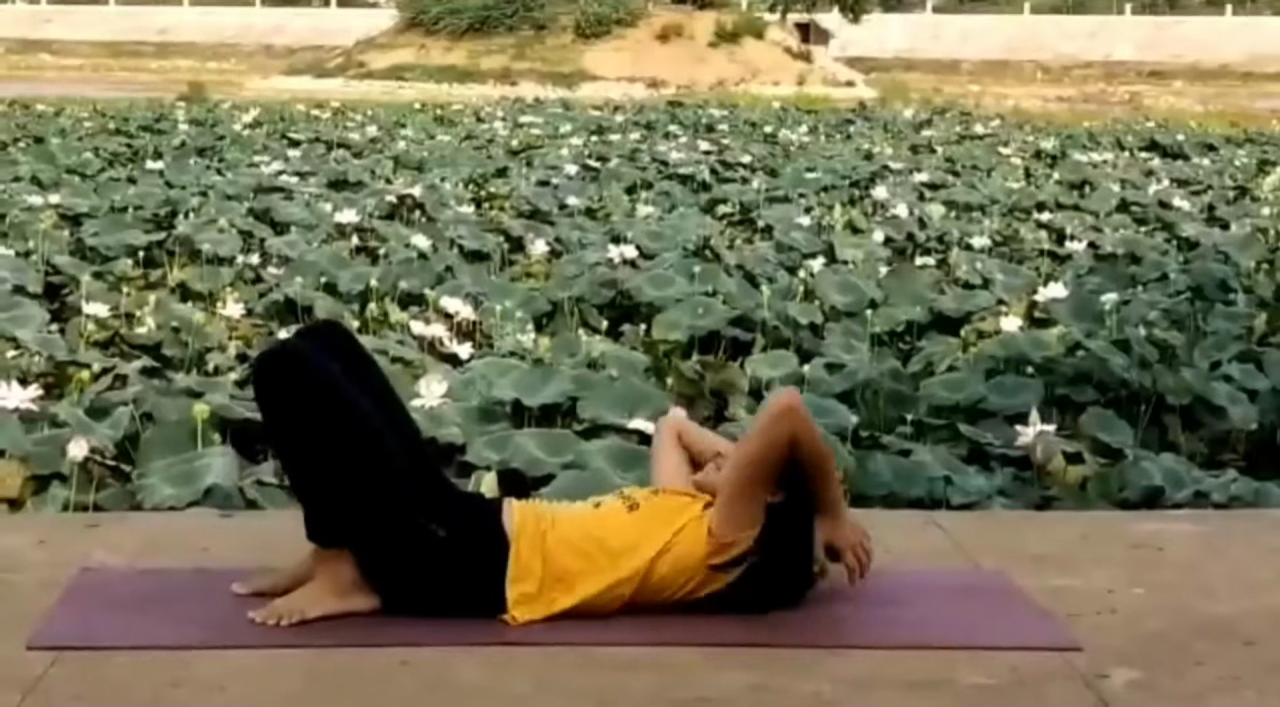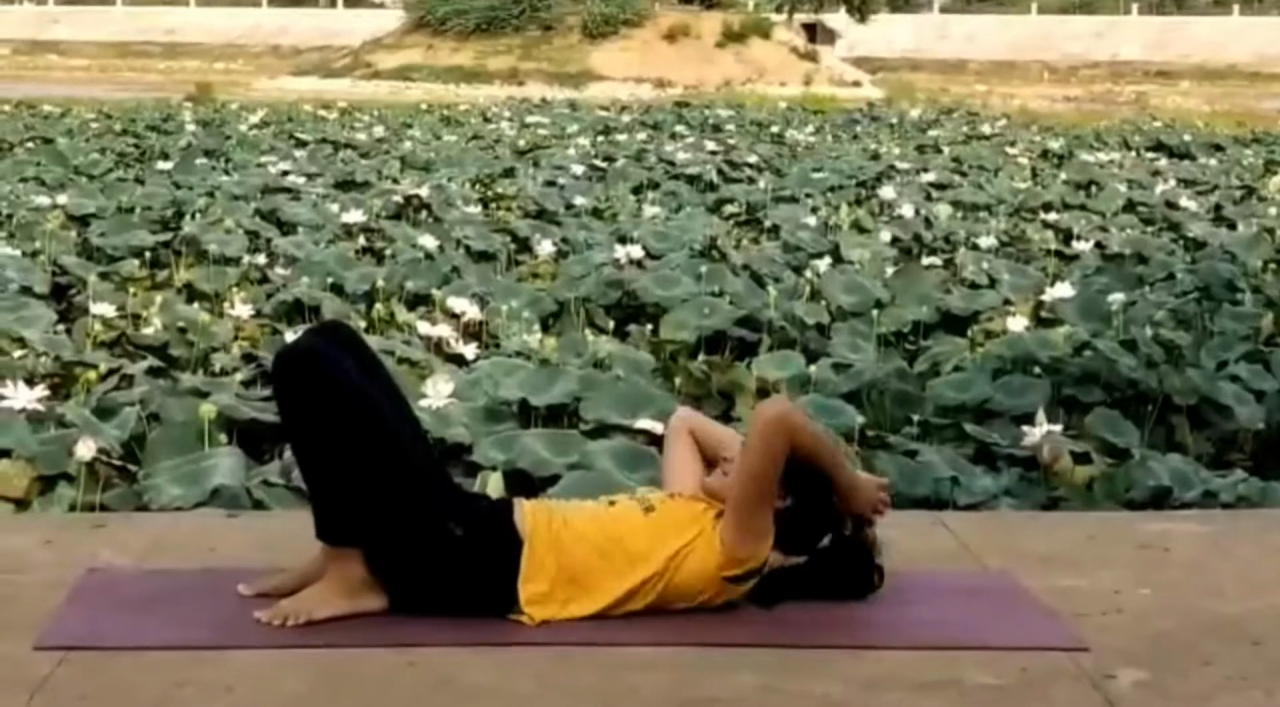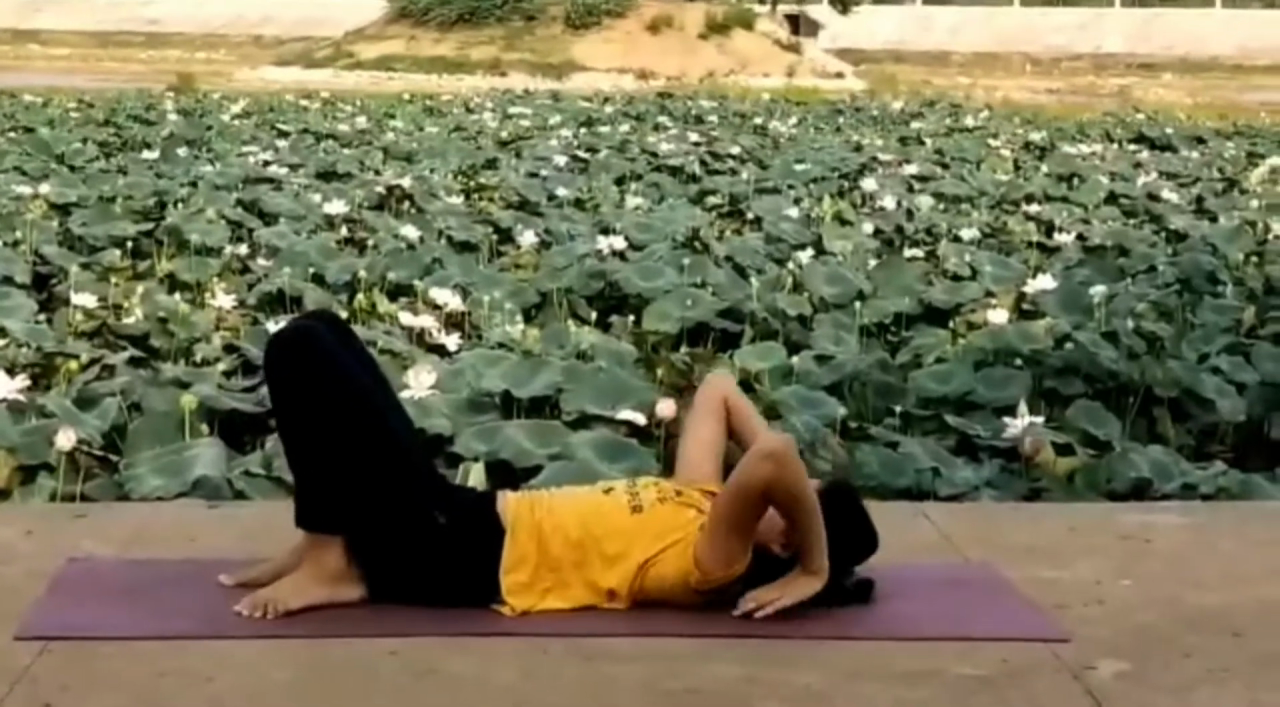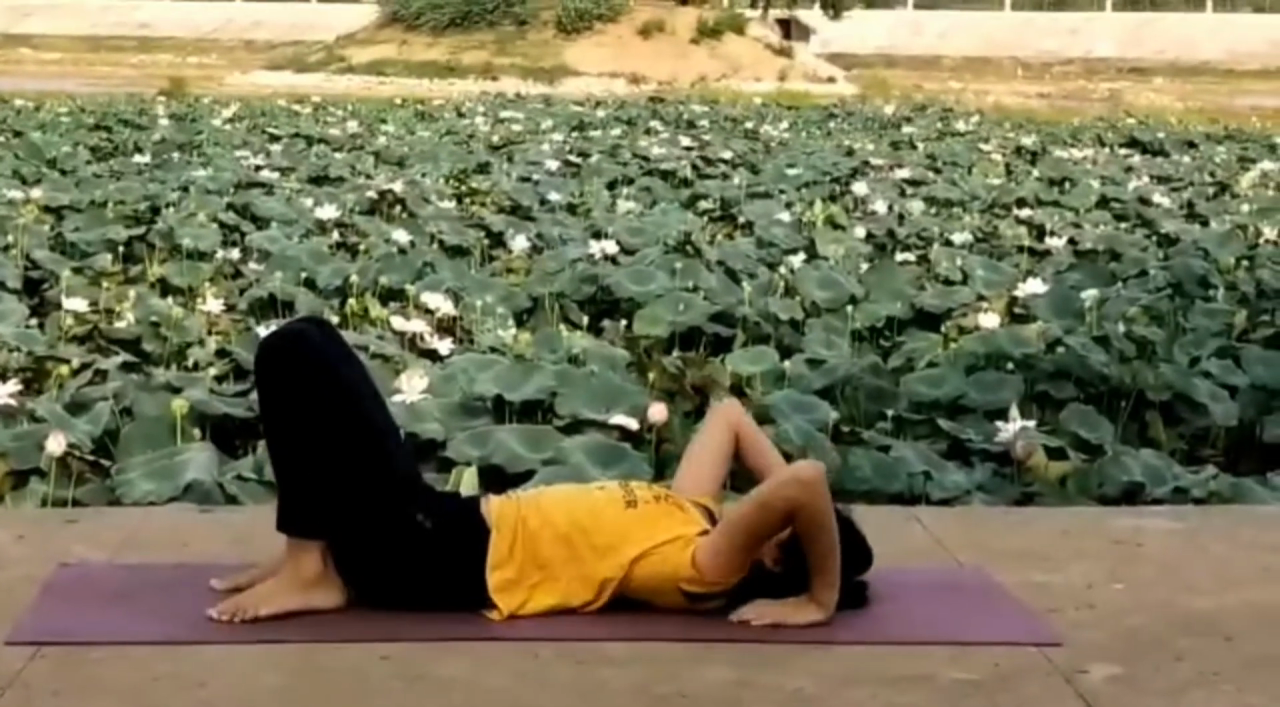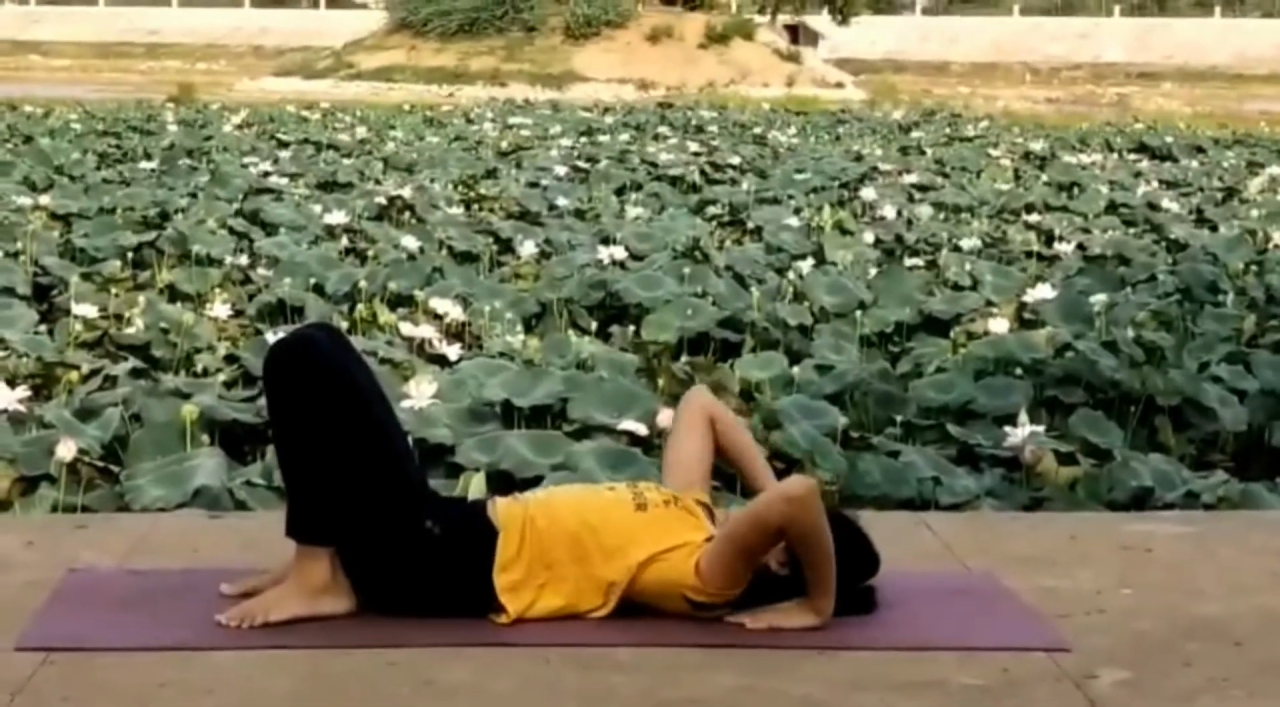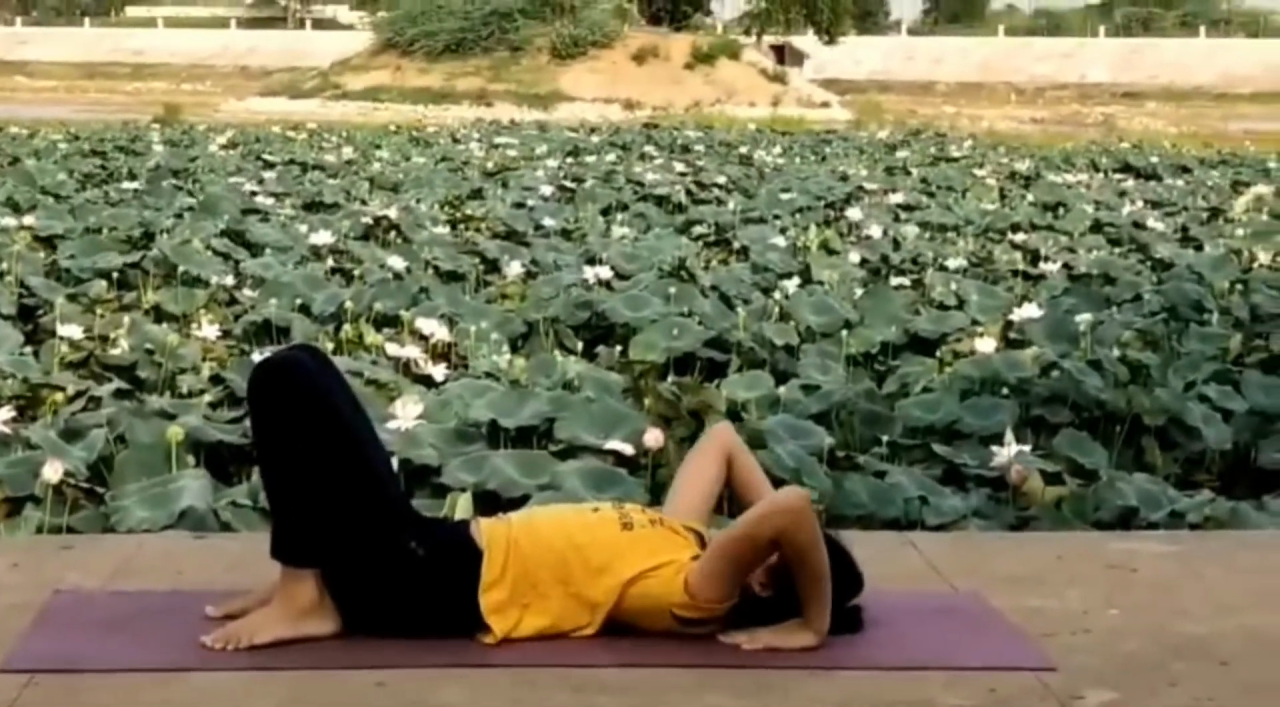
dt=0.5s
person 1, frame 1
left shoulder: (724, 540)
right shoulder: (692, 508)
left elbow: (784, 406)
right elbow: (672, 424)
left wrist: (831, 512)
right wrist: (740, 453)
left hip: (458, 565)
right hip: (473, 523)
left knee: (286, 368)
right knee: (323, 341)
left ankle: (343, 580)
right ankle: (337, 553)
person 1, frame 2
left shoulder: (736, 549)
right shoulder: (703, 512)
left elbow: (776, 415)
right elbow: (683, 422)
left wrist: (849, 483)
right wrist: (746, 452)
left hip: (468, 565)
right hip: (479, 530)
left knee: (305, 366)
right knee: (330, 343)
left ankle: (353, 579)
right ankle: (343, 555)
person 1, frame 3
left shoulder: (716, 566)
right shoulder: (700, 500)
left elbow: (774, 453)
right elbow: (717, 386)
right wrist: (791, 480)
left hip: (447, 556)
right hip: (469, 518)
left knee: (299, 349)
right knee: (318, 332)
left ankle: (331, 566)
right ankle: (326, 545)
person 1, frame 4
left shoulder: (707, 571)
right shoulder: (694, 515)
right elbow: (727, 411)
left wrist: (819, 601)
right wrist: (790, 494)
left hip: (430, 560)
right hip: (446, 530)
left knee: (290, 354)
right knee: (309, 339)
left ankle: (310, 574)
right ankle: (313, 554)
person 1, frame 5
left shoulder: (711, 579)
right shoulder: (695, 514)
right elbow: (699, 401)
left wrist: (818, 606)
right wrist: (773, 492)
left hip: (438, 563)
right hip: (455, 531)
left knee: (301, 360)
right knee: (318, 347)
left ankle: (318, 581)
right ankle: (321, 561)
person 1, frame 6
left shoulder: (698, 596)
right shoulder: (684, 538)
right elbow: (721, 436)
left wrist: (814, 626)
right wrist: (776, 520)
left hip: (423, 585)
right hip: (435, 555)
left knee: (284, 382)
right knee: (300, 370)
left ankle: (304, 603)
right ankle: (303, 583)
